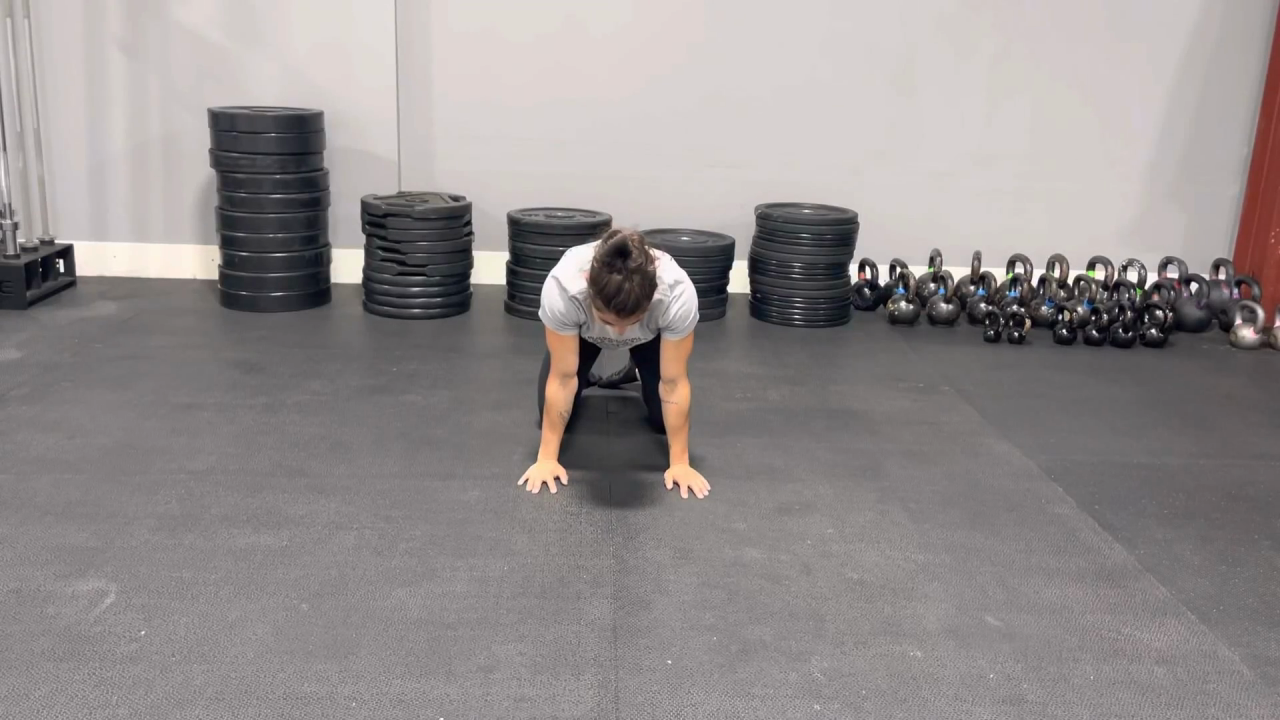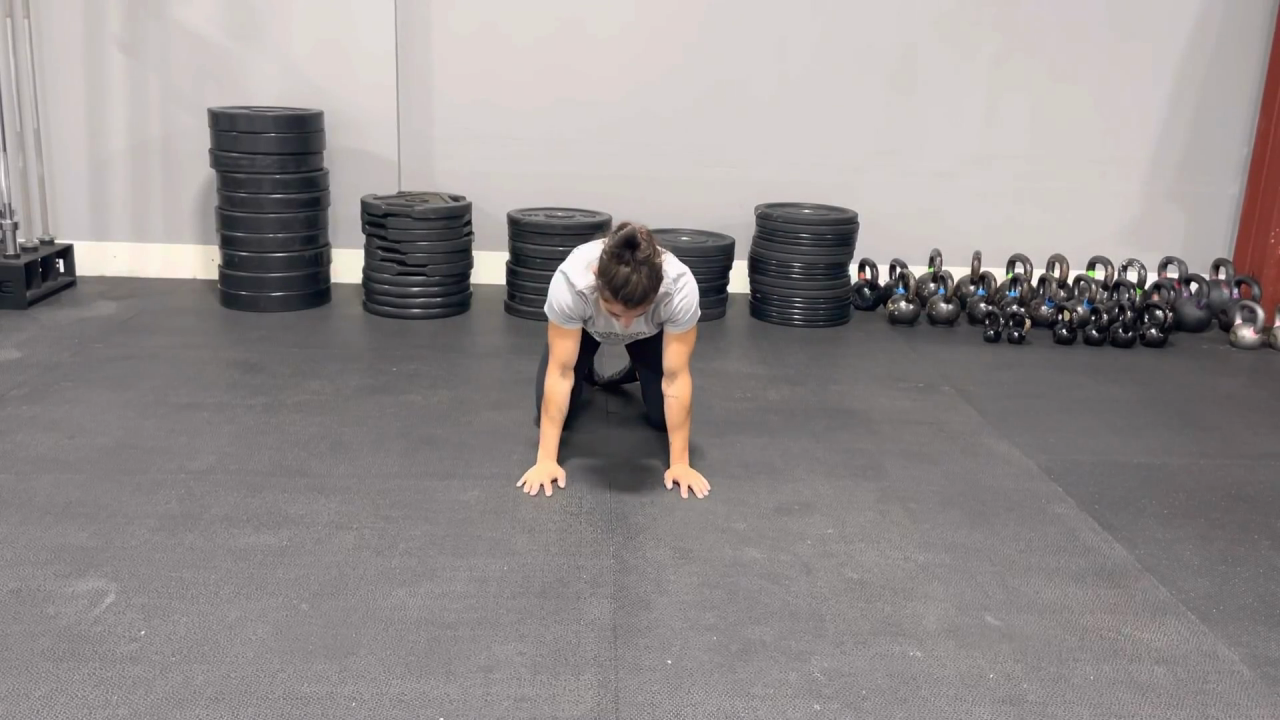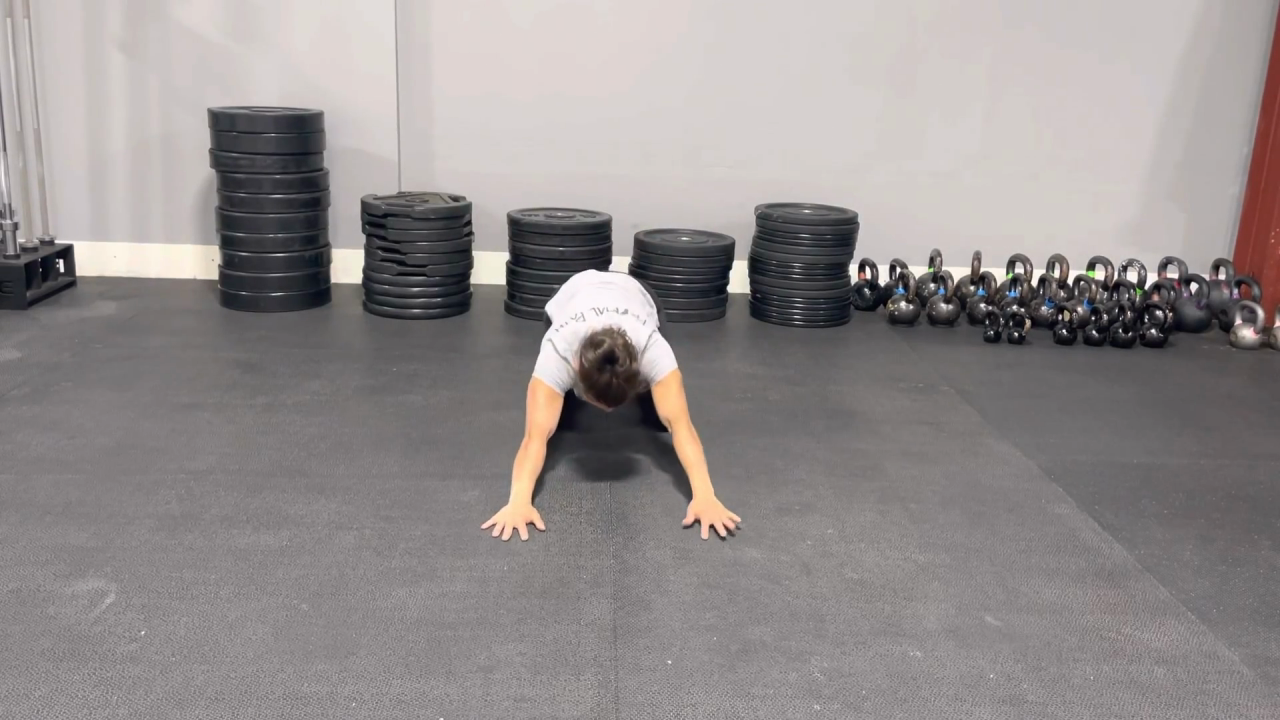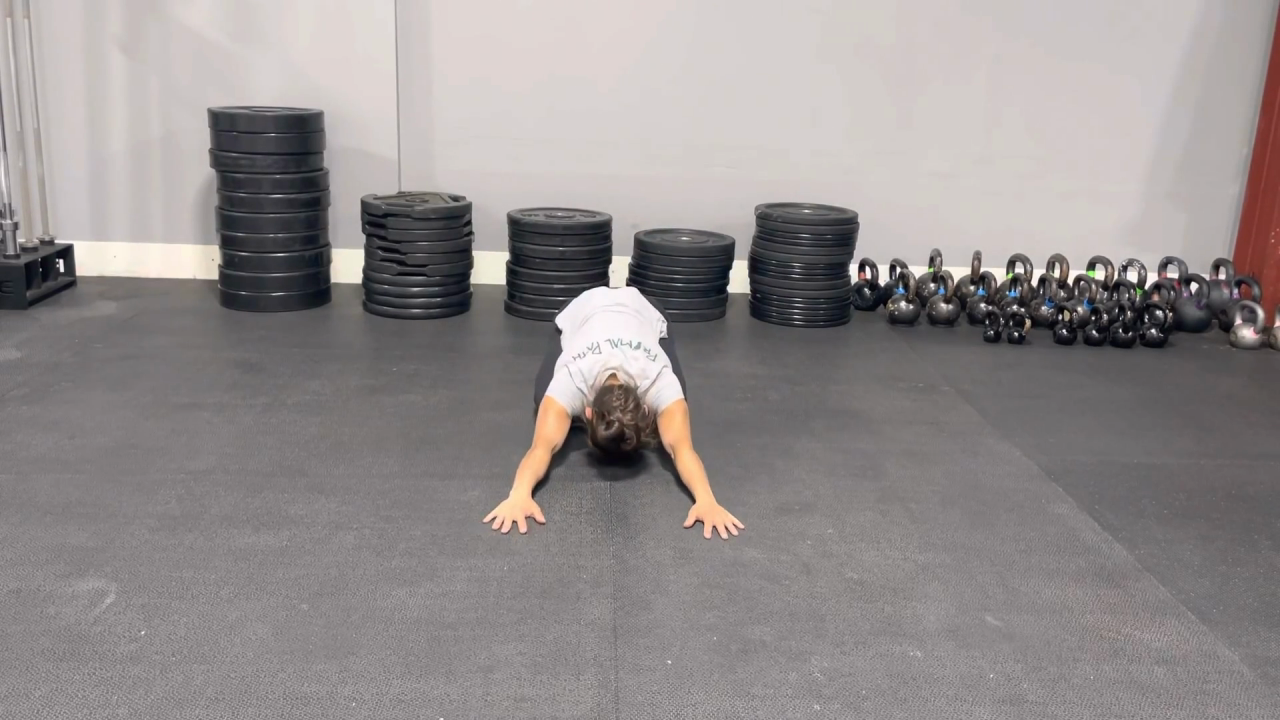
dt=1s
person 1, frame 1
left shoulder: (678, 293)
right shoulder: (561, 287)
left elbow: (674, 382)
right elbow: (563, 377)
left wrist: (680, 463)
right wrist: (547, 458)
left hip: (650, 334)
right hip: (582, 331)
left knee: (663, 419)
right knee: (552, 412)
left ankle: (639, 371)
right ankle: (586, 379)
person 1, frame 2
left shoulder: (681, 287)
right shoulder: (569, 281)
left elbow: (676, 377)
right elbow: (560, 371)
left wrist: (679, 462)
right wrist: (546, 459)
right hip: (584, 326)
left knee: (662, 417)
right knee: (553, 412)
left ankle: (638, 371)
right ankle: (586, 373)
person 1, frame 3
left shoulder: (650, 346)
right shoulder: (558, 351)
left elbow: (680, 425)
right elbow: (536, 436)
left wrist: (705, 496)
right wrist: (519, 502)
left knee: (663, 415)
right knee: (554, 413)
right ankle: (568, 385)
person 1, frame 4
left shoulder: (658, 381)
right shoulder: (572, 380)
left elbow: (681, 447)
right elbow: (542, 446)
left wrist: (706, 501)
right wrist: (518, 496)
left hip: (644, 312)
right hip: (579, 312)
left knee: (675, 411)
right knee: (547, 406)
